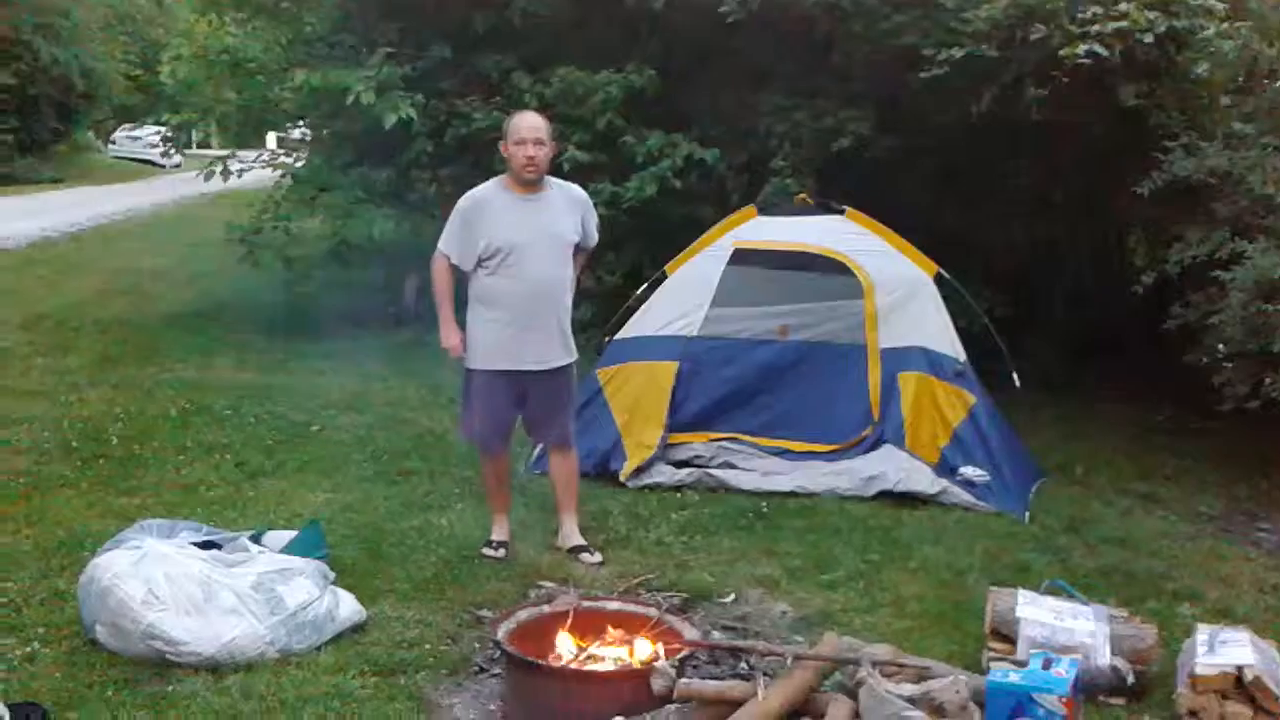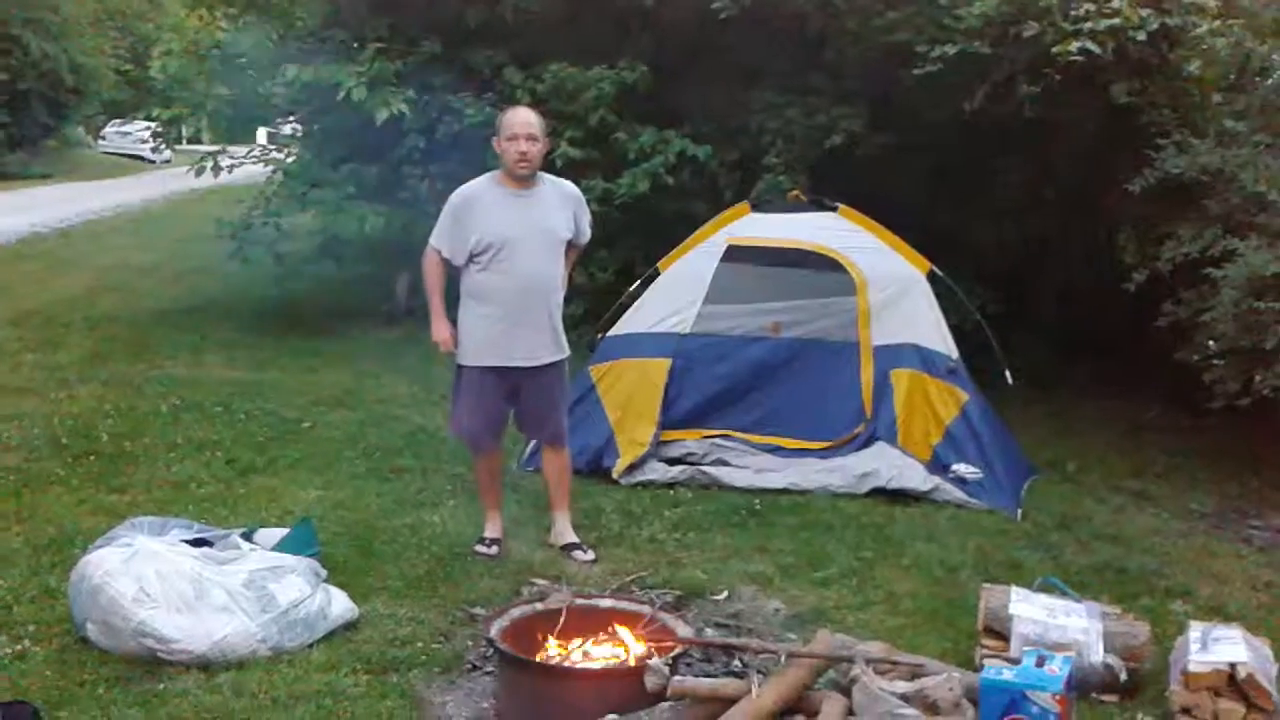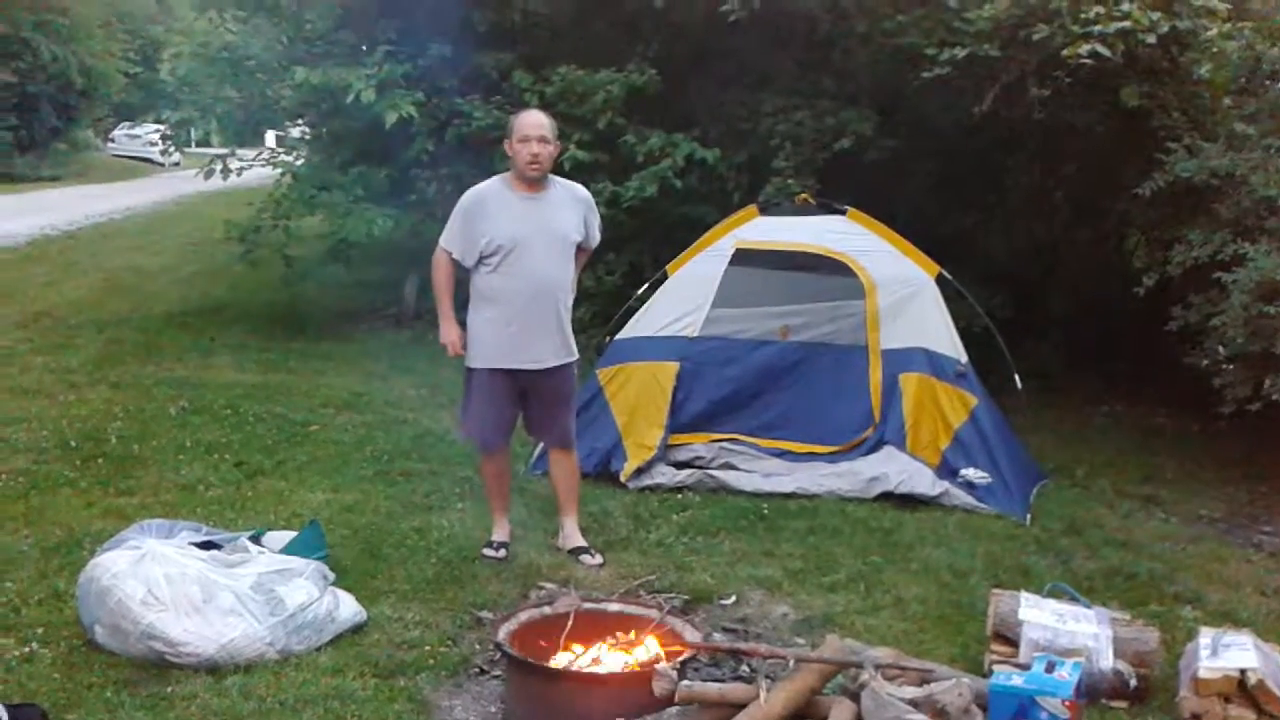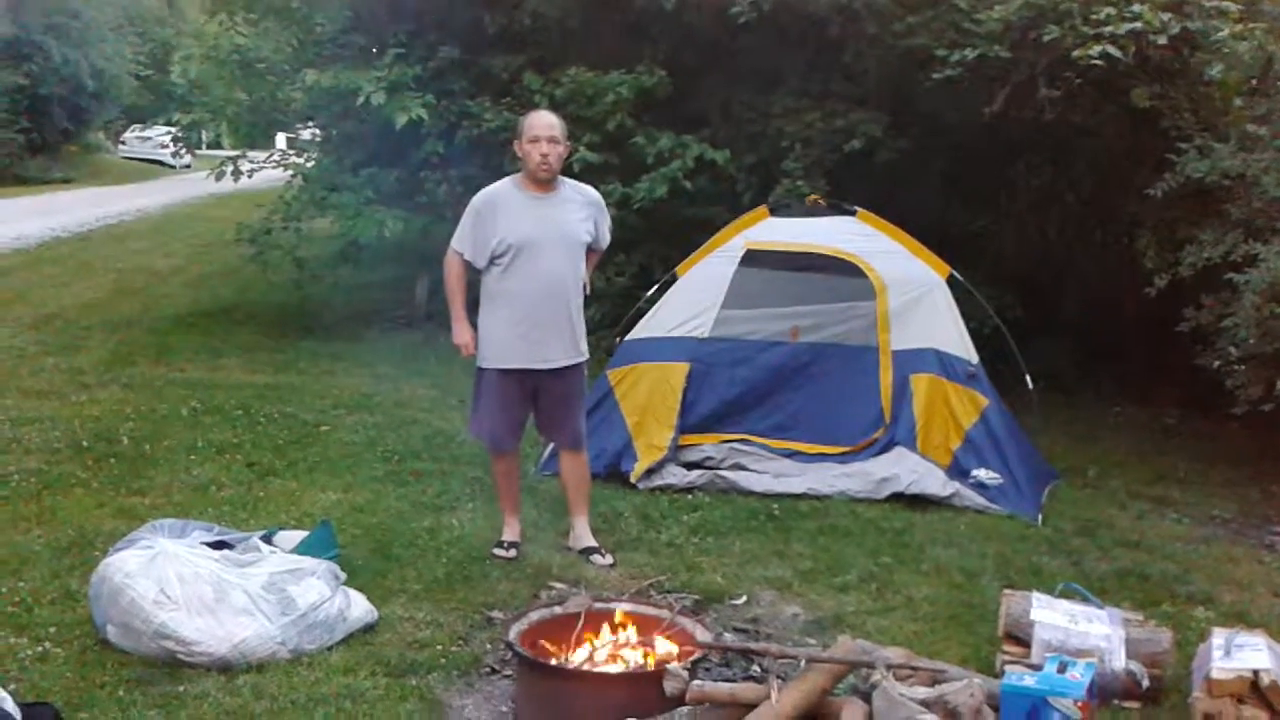
dt=0.4s
person 1, frame 1
left shoulder: (574, 199)
right shoulder: (477, 203)
right elbow: (442, 263)
right wrist: (448, 325)
left hip: (554, 350)
right hip: (493, 353)
left knee: (562, 441)
right knee: (492, 443)
left ankle: (569, 530)
right ankle: (500, 525)
person 1, frame 2
left shoulder: (566, 195)
right shoulder: (469, 198)
right elbow: (434, 257)
right wrist: (438, 319)
left hip: (546, 346)
right hip: (484, 349)
left knee: (554, 437)
right knee: (483, 440)
left ankle: (562, 527)
right ankle: (492, 523)
person 1, frame 3
left shoulder: (577, 198)
right shoulder: (480, 200)
right elbow: (443, 258)
right wrist: (447, 320)
left hip: (555, 349)
right hip: (493, 350)
left knee: (562, 440)
right knee: (492, 442)
left ankle: (570, 530)
right ankle: (500, 526)
person 1, frame 4
left shoulder: (587, 200)
right shoulder: (491, 201)
right elbow: (455, 260)
right wrist: (460, 322)
left hip: (565, 349)
right hip: (504, 351)
left knee: (572, 440)
right knee: (502, 443)
left ankle: (580, 530)
right ankle: (510, 526)
